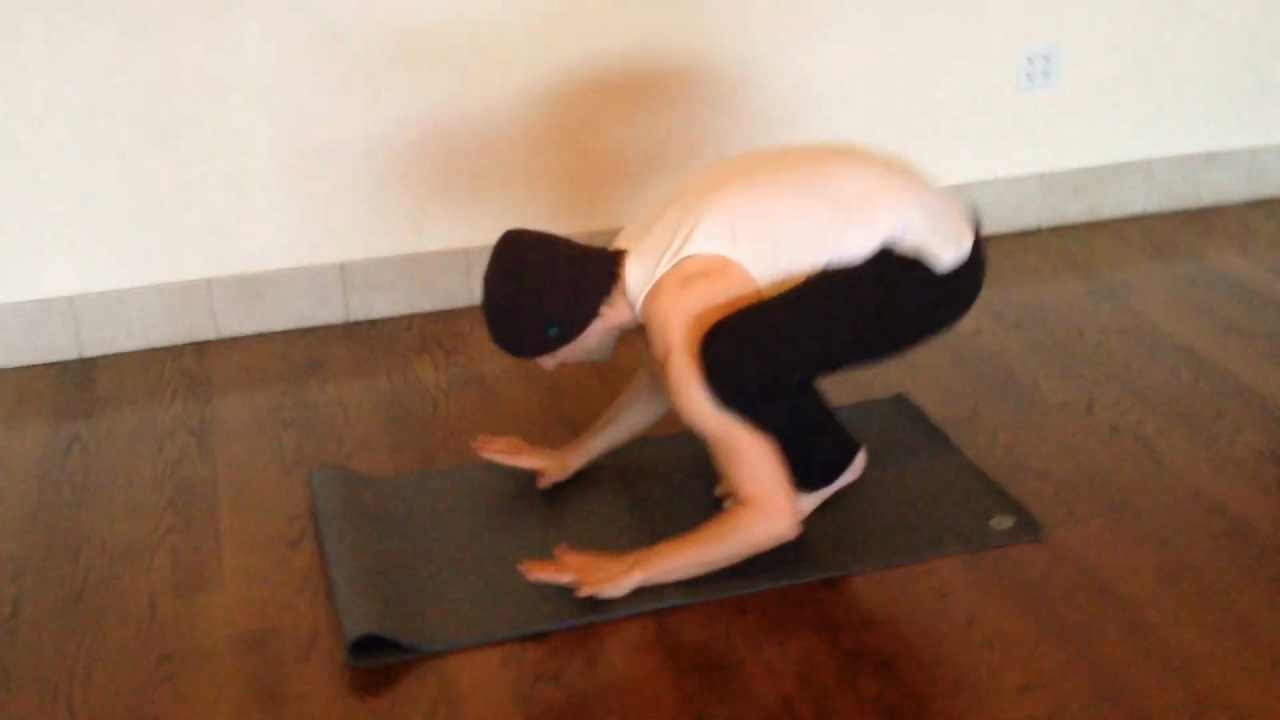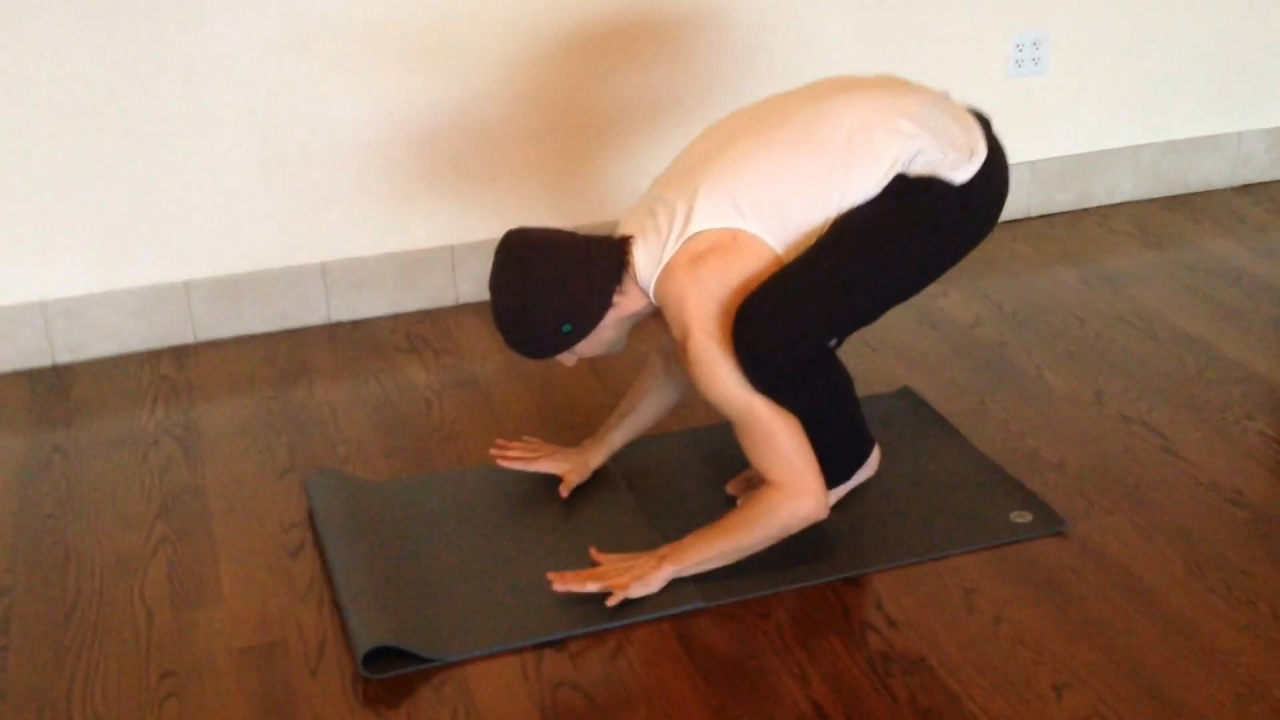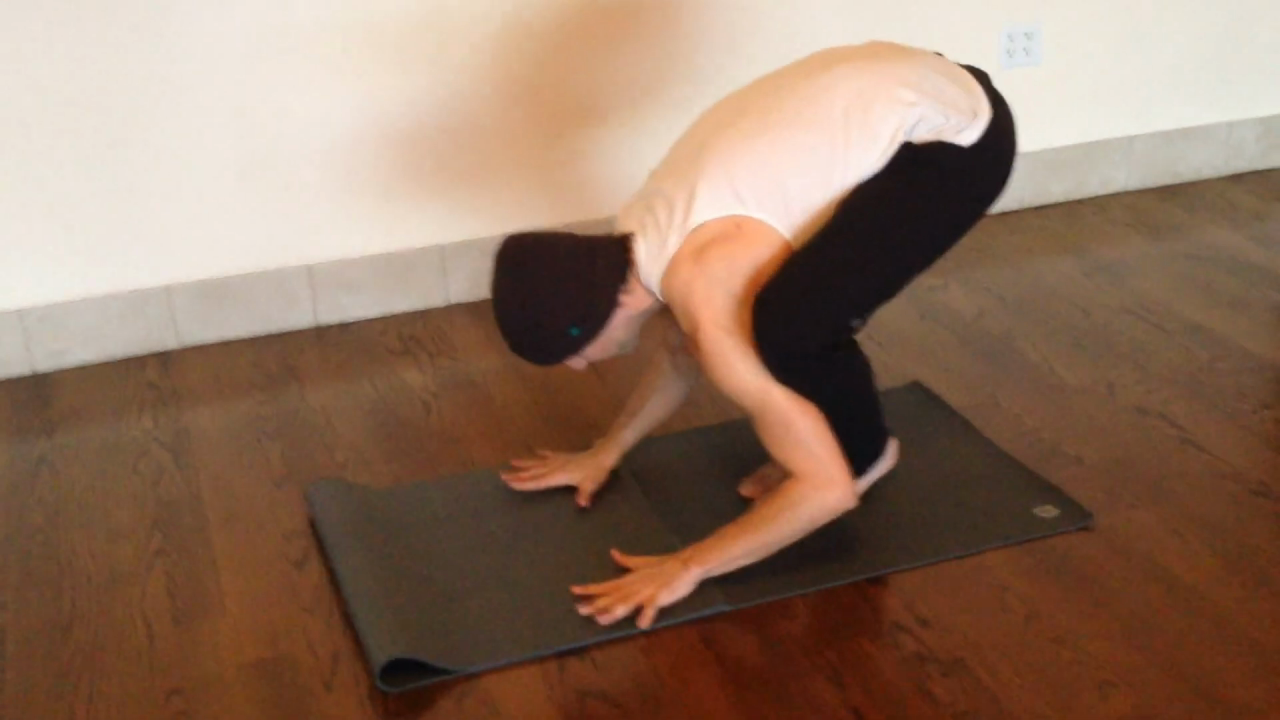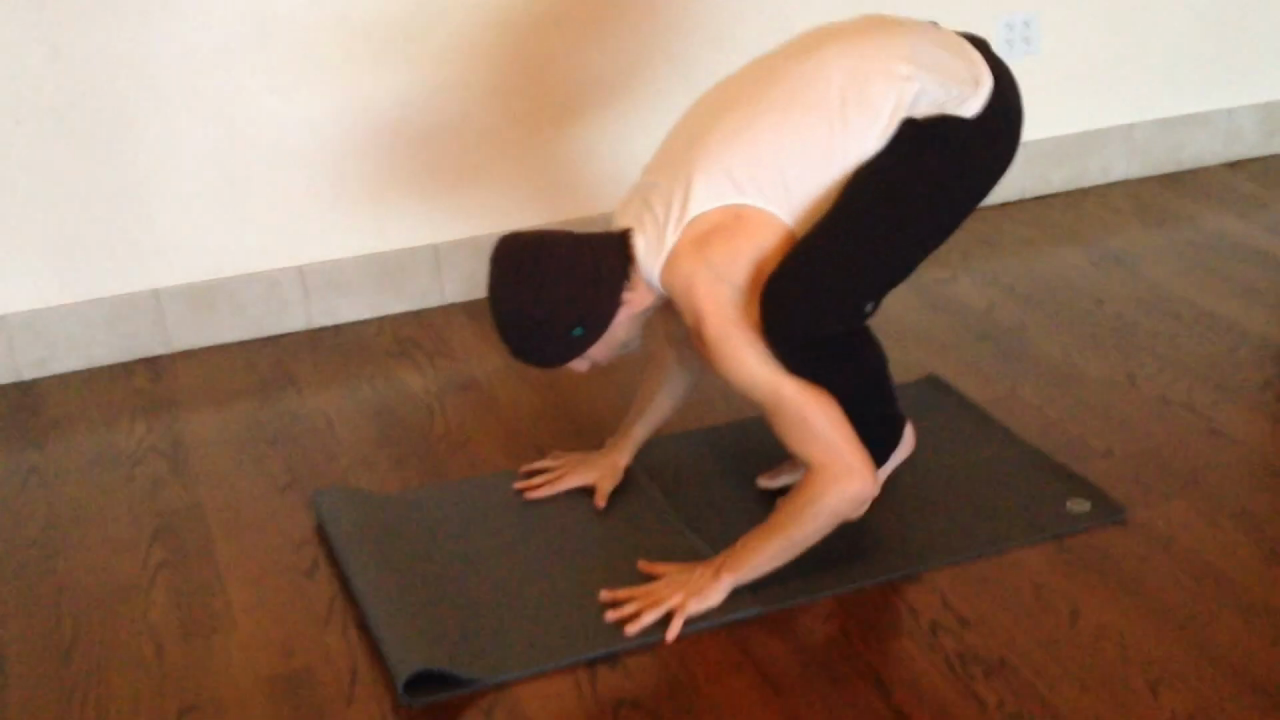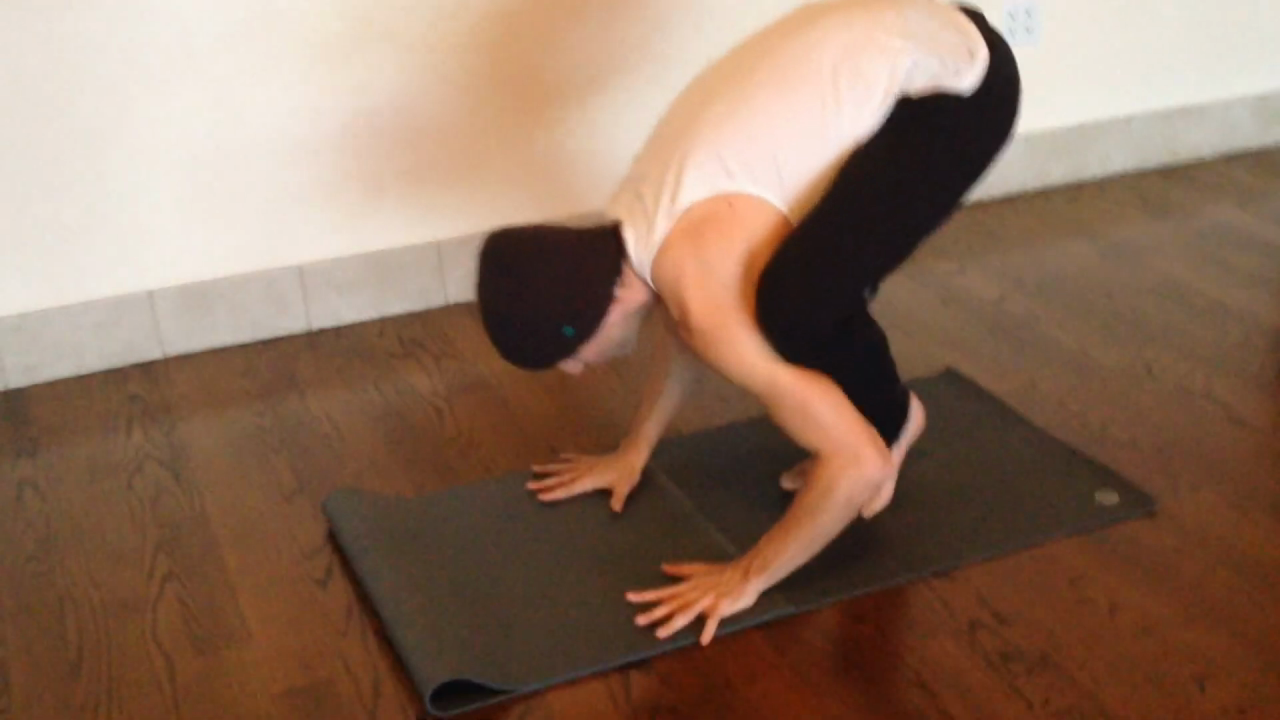
dt=0.3s
person 1, frame 1
left shoulder: (682, 328)
right shoulder: (635, 257)
left elbow: (775, 516)
left wrist: (631, 569)
right wrist: (574, 454)
left hip: (933, 261)
right hip: (899, 215)
left knee: (730, 357)
left ankle: (827, 466)
right ankle: (812, 450)
person 1, frame 2
left shoulder: (699, 308)
right shoulder: (638, 241)
left elbow: (803, 498)
left wrist: (662, 564)
right wrist: (594, 450)
left hip: (952, 172)
left knee: (769, 334)
left ankle: (846, 461)
right ankle: (807, 442)
person 1, frame 3
left shoulder: (710, 303)
right shoulder: (640, 236)
left elbow: (828, 488)
right elbow: (681, 352)
left wrist: (687, 567)
right wrist: (604, 453)
left hip: (956, 133)
right hip: (896, 93)
left knee: (790, 323)
left ankle: (863, 453)
right ankle: (827, 435)
person 1, frame 4
left shoulder: (710, 293)
right shoulder: (640, 229)
left elbow: (849, 479)
right elbow: (684, 337)
left wrist: (719, 575)
right wrist: (618, 450)
left hip: (961, 104)
right hip: (886, 63)
left knee: (800, 313)
left ankle: (883, 439)
right ankle: (840, 424)
person 1, frame 5
left shoulder: (704, 290)
right shoulder: (634, 221)
left elbow: (861, 463)
left wrist: (747, 576)
right wrist: (633, 451)
left hip: (958, 77)
left knee: (799, 303)
left ankle: (891, 419)
right ankle: (866, 411)
